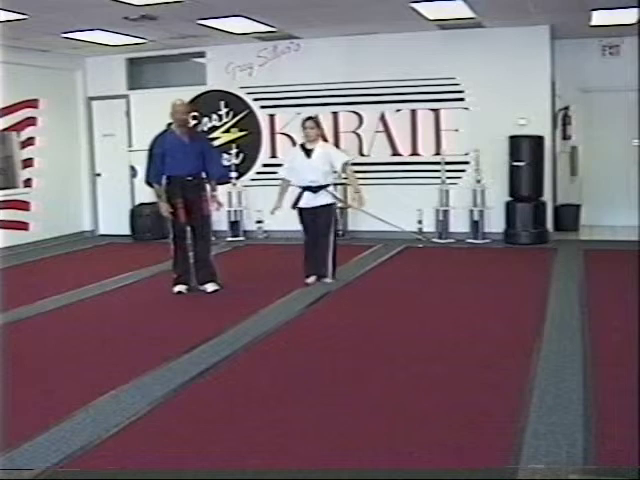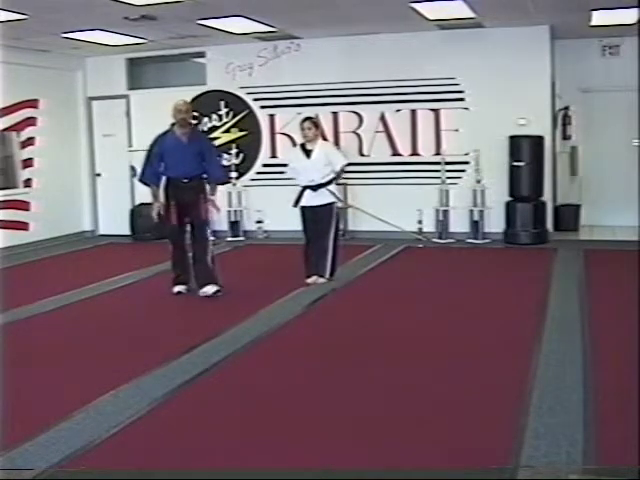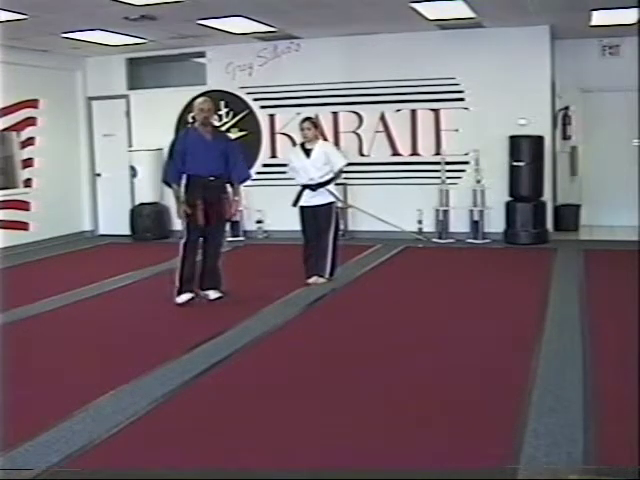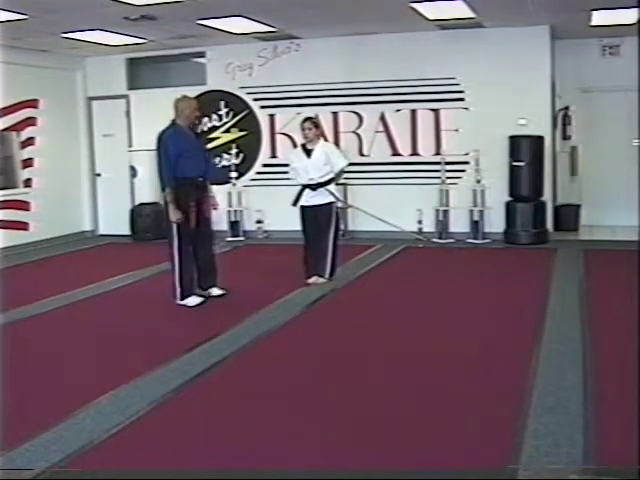
dt=1s
person 1, frame 1
left shoulder: (199, 139)
right shoulder: (162, 140)
left elbow: (211, 167)
right elbow: (155, 174)
left wrist: (213, 193)
right wrist: (161, 200)
left hip: (197, 187)
right hip: (175, 189)
left knee: (202, 234)
right knee: (179, 236)
left ankle: (206, 279)
right ankle: (181, 280)
person 1, frame 2
left shoulder: (201, 140)
right shoulder: (163, 141)
left elbow: (213, 169)
right elbow: (153, 172)
left wrist: (211, 196)
right wrist: (156, 200)
left hip: (196, 190)
right hip: (173, 191)
left knee: (201, 236)
right knee: (176, 238)
left ankle: (207, 282)
right ankle: (181, 280)
person 1, frame 3
left shoulder: (223, 139)
right shoulder: (184, 138)
left elbow: (235, 169)
right elbow: (175, 172)
left wrist: (235, 197)
right wrist: (179, 201)
left hip: (219, 191)
right hip: (195, 190)
left knee: (214, 241)
right knee: (191, 240)
left ankle: (209, 286)
right ankle: (184, 289)
person 1, frame 4
left shoulder: (193, 136)
right shoulder: (169, 136)
right elbow: (167, 174)
left wrist: (208, 194)
right wrist: (171, 205)
left hip: (198, 191)
right hip: (181, 193)
left knee: (204, 240)
right knee: (181, 244)
left ankle: (207, 284)
right ankle: (184, 293)
person 2, frame 1
left shoulder: (328, 149)
right shoulder: (295, 152)
left elbow: (347, 169)
right elbow: (286, 178)
left wrist: (356, 191)
right wrist: (279, 201)
left hip: (324, 198)
right hip: (304, 199)
left knee: (325, 237)
right knee: (310, 237)
left ankle: (325, 273)
right ankle: (311, 272)
person 2, frame 2
left shoulder: (327, 148)
right shoulder: (296, 152)
left elbow: (340, 170)
right elbow: (294, 175)
left wrist: (327, 184)
right wrist: (306, 186)
left hip: (325, 196)
right hip: (307, 198)
left knee: (326, 236)
right knee: (310, 236)
left ankle: (323, 272)
right ankle: (312, 272)
person 2, frame 3
left shoulder: (327, 147)
right shoulder: (296, 152)
left elbow: (338, 169)
left wrist: (327, 183)
right wrist: (306, 183)
left hip: (325, 196)
right hip: (306, 197)
left knee: (326, 235)
right knee: (310, 236)
left ankle: (323, 272)
right ankle: (312, 272)
person 2, frame 4
left shoulder: (327, 148)
right shoulder: (297, 152)
left elbow: (340, 168)
right elbow: (295, 173)
left wrist: (329, 183)
right wrist: (306, 184)
left hip: (325, 196)
right hip: (307, 197)
left knee: (326, 236)
right knee: (310, 237)
left ankle: (323, 272)
right ankle: (312, 272)
